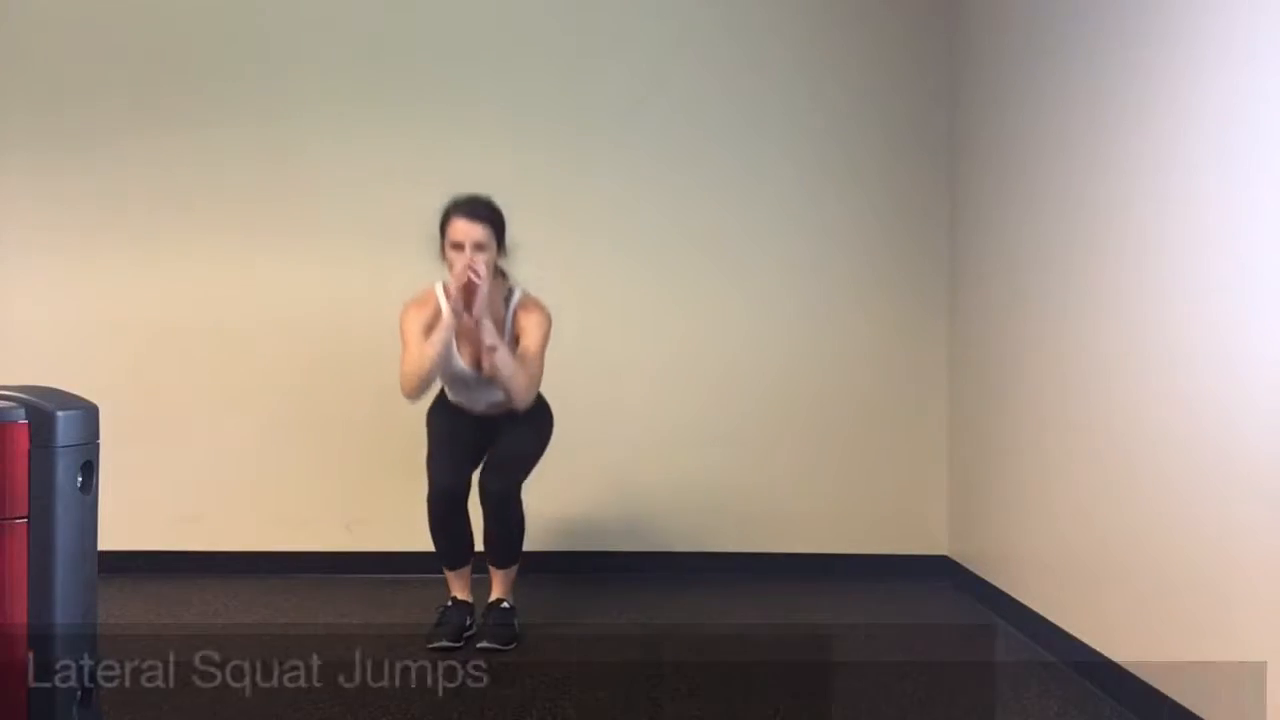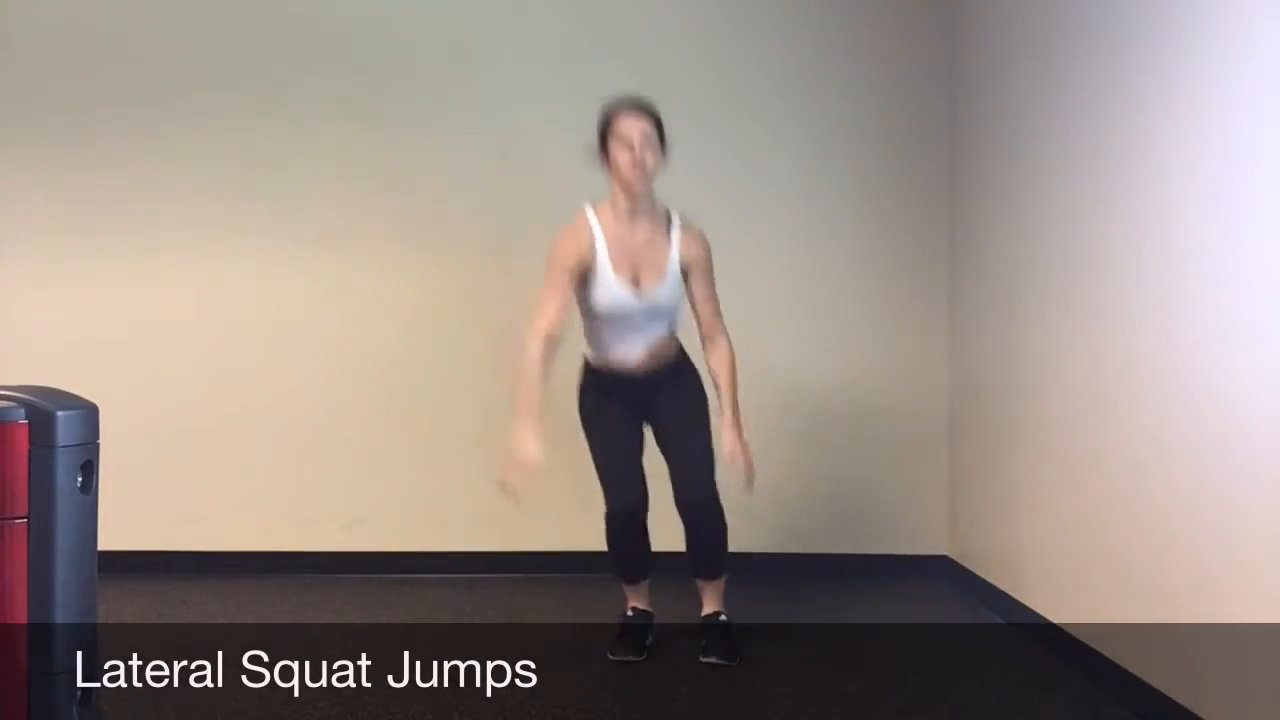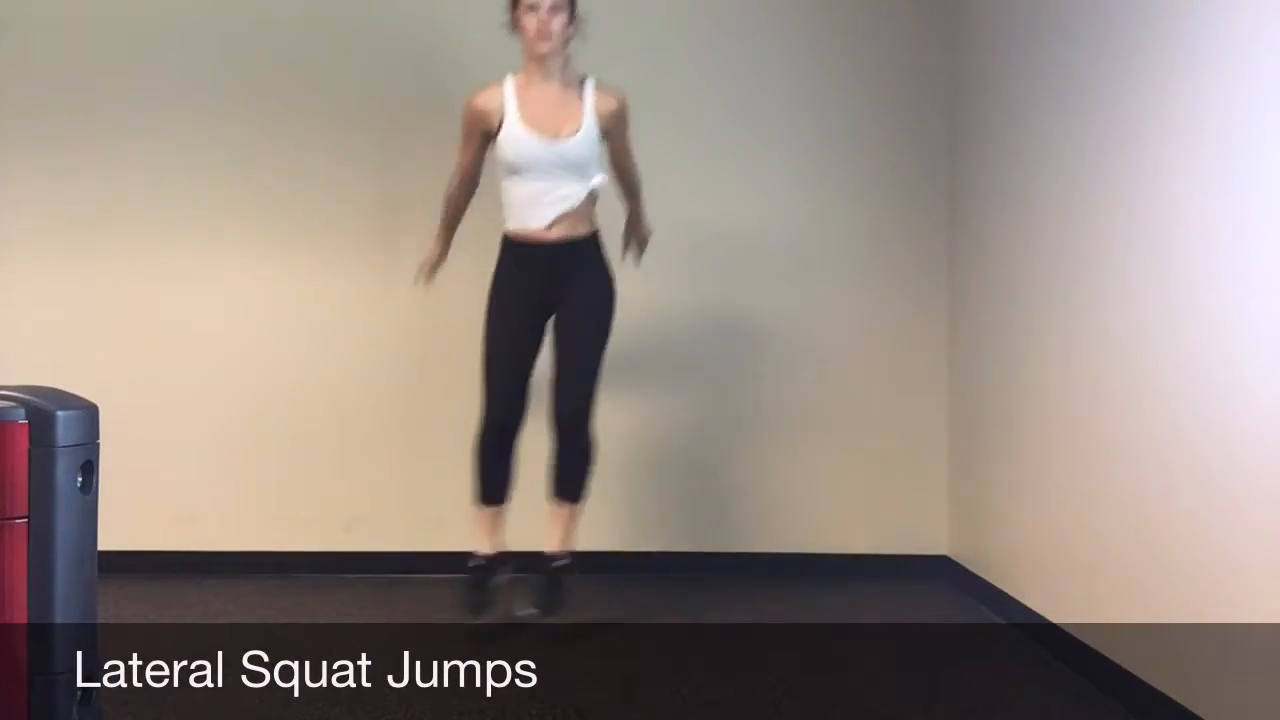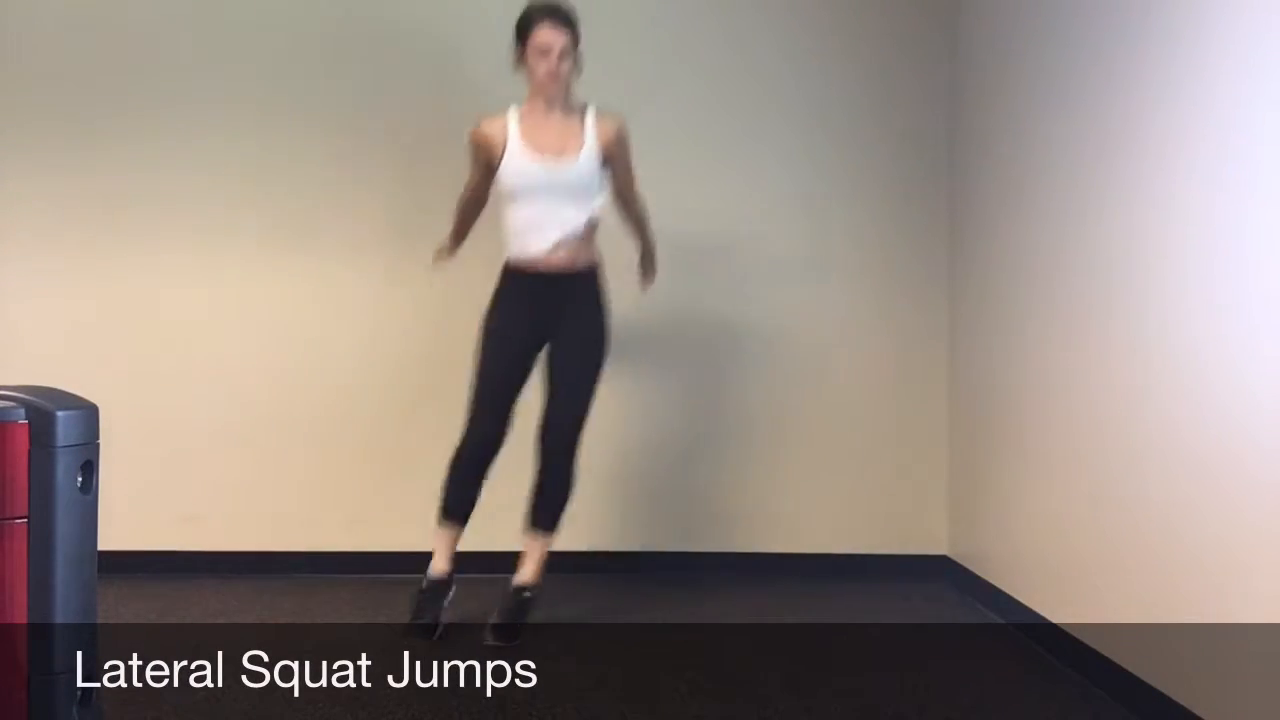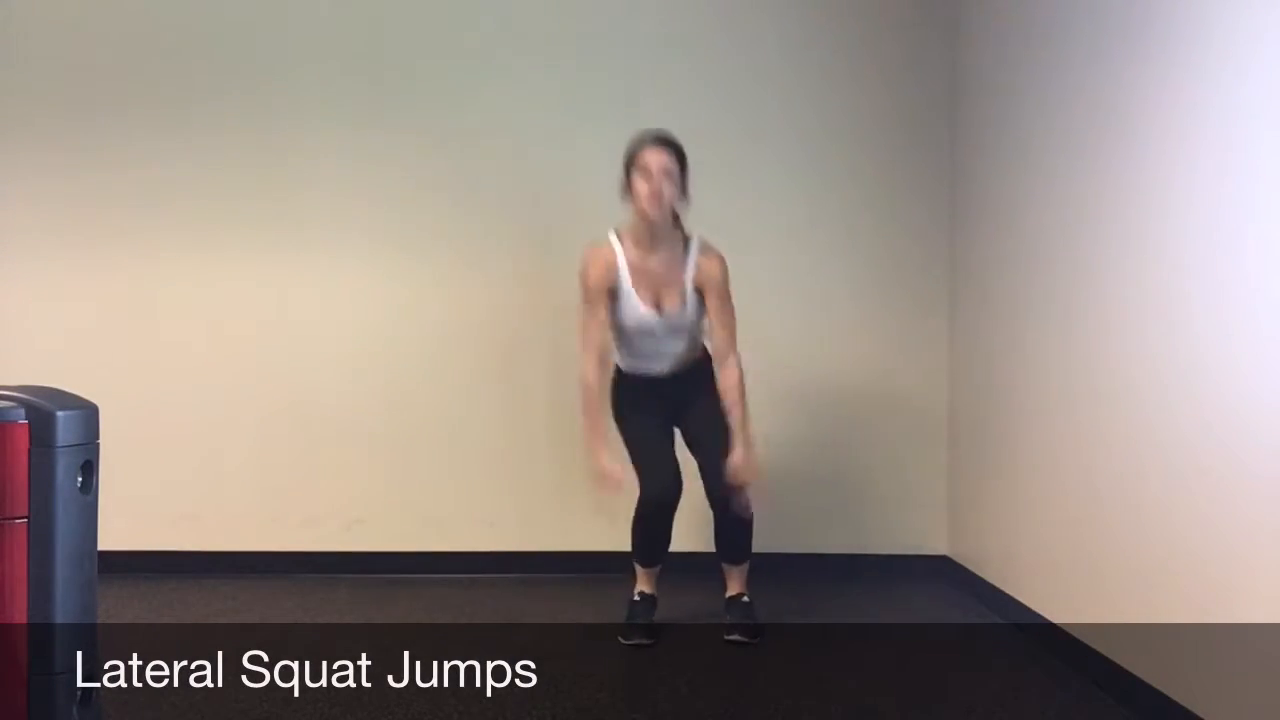
dt=1s
person 1, frame 1
left shoulder: (529, 313)
right shoulder: (424, 308)
left elbow: (524, 395)
right elbow: (412, 387)
left wrist: (484, 324)
right wrist: (451, 320)
left hip: (519, 420)
right hip: (457, 416)
left knee: (498, 488)
right knee: (444, 491)
left ankle: (501, 602)
right ankle: (459, 601)
person 1, frame 2
left shoulder: (687, 240)
right shoulder: (581, 238)
left elbow: (716, 337)
right elbow: (542, 334)
left wrist: (732, 423)
right wrist: (527, 426)
left hip: (673, 380)
right hip: (606, 388)
left knee: (697, 493)
right knee: (625, 499)
left ankle: (714, 614)
right ankle: (636, 610)
person 1, frame 3
left shoulder: (605, 103)
right shoulder: (490, 105)
left elbow: (624, 168)
right elbow: (465, 180)
left wrist: (638, 221)
right wrist: (441, 244)
left hip: (584, 268)
right hip: (519, 268)
left knee: (572, 414)
right knee: (501, 414)
left ankle: (557, 554)
right ankle: (486, 553)
person 1, frame 4
left shoulder: (604, 131)
right shoulder: (495, 134)
left elbow: (628, 197)
right elbow: (473, 197)
left wrist: (647, 246)
right wrist: (452, 242)
left hip: (579, 302)
right hip: (516, 294)
left knee: (560, 439)
right knee: (483, 431)
left ankle: (528, 579)
right ankle: (440, 570)
person 1, frame 5
left shoulder: (707, 263)
right shoulder: (603, 260)
left elbow: (727, 357)
right elbow: (594, 359)
left wrist: (742, 442)
right wrist: (598, 444)
left hip: (695, 383)
right hip: (635, 389)
left knee: (728, 486)
right knee: (660, 487)
left ankle: (737, 595)
right ankle: (643, 593)
